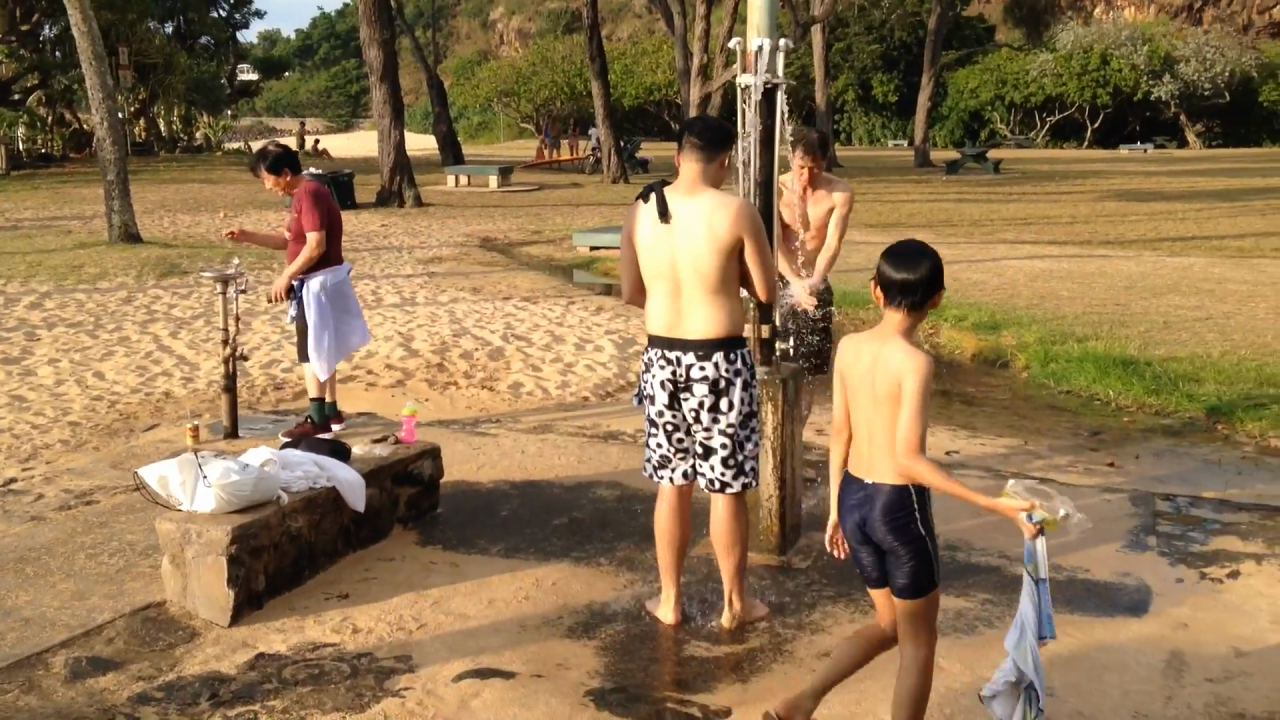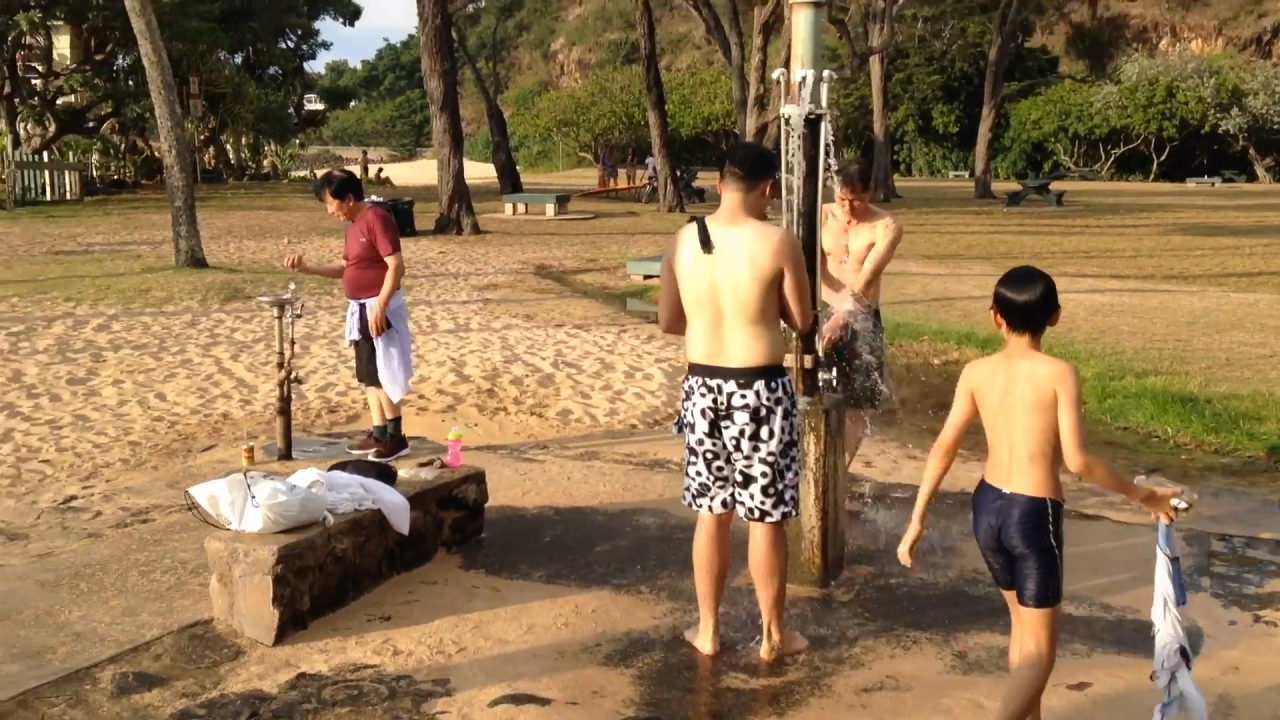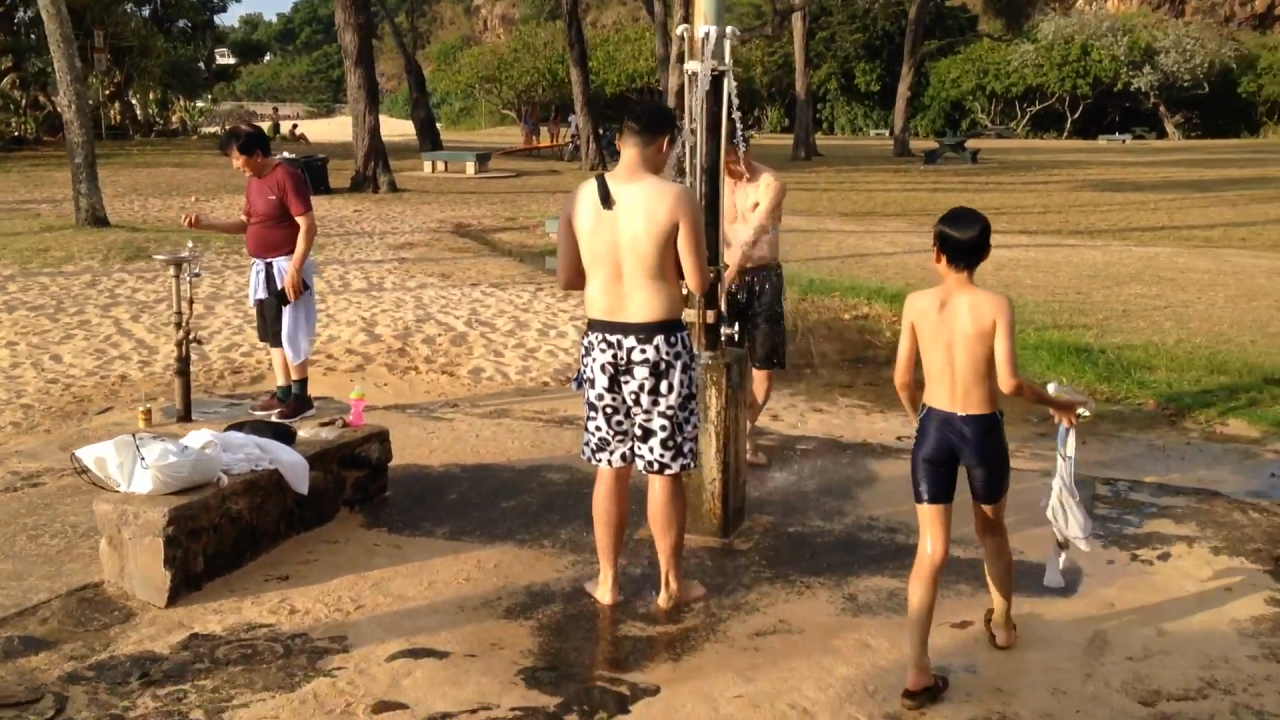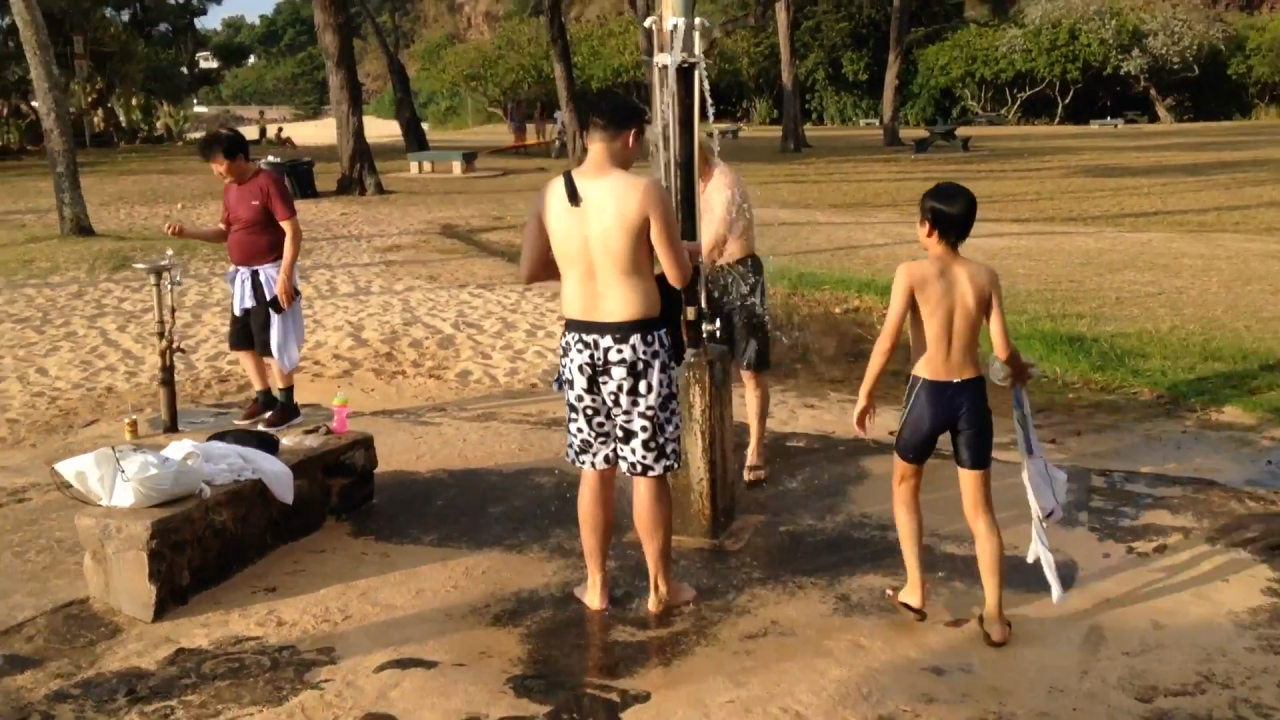
dt=0.4s
person 1, frame 1
left shoulder: (640, 210)
right shoulder: (735, 211)
left elbow: (631, 293)
right elbow: (766, 292)
left hip: (662, 358)
right hip: (719, 360)
left knee: (672, 483)
right knee: (727, 487)
left ankle: (670, 599)
right ankle: (735, 602)
person 1, frame 2
left shoulder: (682, 240)
right shoulder: (778, 241)
left elbow: (668, 321)
right elbow: (803, 322)
left hip: (703, 387)
right hip: (760, 389)
left knee: (711, 512)
right knee: (766, 517)
left ankle: (707, 629)
right ankle: (773, 634)
person 1, frame 3
left shoulder: (580, 197)
right shoulder: (675, 198)
left elbow: (567, 279)
right elbow: (699, 284)
right wrist: (696, 261)
left hip: (602, 342)
right hip: (659, 344)
left knee: (611, 465)
right knee: (664, 469)
left ankle: (607, 580)
right ankle: (671, 583)
person 1, frame 4
left shoulder: (550, 195)
right shoulder: (644, 191)
left elbow: (530, 272)
right elbow: (679, 277)
right wrist: (682, 251)
left hip: (580, 342)
right hip: (636, 343)
left knee: (595, 468)
right knee: (648, 471)
left ankle: (596, 585)
right ankle: (662, 587)
person 2, frame 1
left shoulder: (850, 347)
right shoulder: (914, 361)
right elbow: (909, 458)
left wrist: (837, 508)
right wrist: (994, 504)
left hip: (852, 500)
right hip: (897, 506)
left knee: (889, 625)
right knee: (920, 640)
person 2, frame 2
left shoulder: (976, 372)
right shoulder: (1059, 373)
left elbow: (944, 448)
right elbow: (1077, 461)
left wrist: (917, 521)
right wrist: (1143, 496)
left hip: (986, 507)
right hip: (1034, 516)
left knee: (1026, 628)
right knee: (1038, 653)
person 2, frame 3
left shoulder: (916, 303)
right shoulder: (996, 306)
left elbow: (902, 378)
right elbow: (1009, 381)
right wrist: (1055, 403)
left hip: (933, 428)
right hip: (982, 430)
left knee: (931, 550)
right knee: (991, 528)
left ankle: (918, 672)
right ankle: (1002, 623)
person 2, frame 4
left shoulder: (912, 272)
right shoulder: (985, 276)
left elbow: (887, 339)
right elbow: (1003, 349)
left wrist: (864, 394)
right wrist: (1020, 370)
left hip: (927, 394)
right hip: (972, 395)
left knee: (905, 485)
right knee: (979, 509)
left ankle: (914, 590)
right ankle: (995, 618)
person 3, frame 1
left shoulder: (840, 192)
right shoulder: (775, 190)
left elbow: (832, 245)
right elbow: (774, 246)
left wrist: (813, 285)
right wrist: (798, 284)
left hip: (817, 287)
right hip: (780, 284)
left knee: (812, 371)
person 3, frame 2
left shoulder: (887, 227)
right shoulder: (822, 216)
left elbow: (865, 279)
left wrist: (840, 318)
right wrist: (838, 301)
left hip: (864, 320)
right hip: (827, 314)
left knee: (858, 406)
person 3, frame 3
left shoulder: (770, 185)
left elbow: (750, 239)
left wrist: (725, 283)
left hip: (763, 278)
right hip: (726, 277)
left knee: (764, 367)
left ankle: (746, 432)
person 3, frame 4
left shoulder: (724, 183)
left elbow: (713, 245)
left hip: (740, 275)
right hip: (710, 276)
left knee: (752, 371)
left ankle: (756, 449)
person 4, frame 1
left shoulder: (309, 194)
right shoulder: (306, 193)
left elbow: (316, 246)
right elbow: (288, 240)
left wrist: (285, 276)
right wrist: (247, 236)
left hip: (319, 283)
right hip: (318, 283)
left knee: (311, 351)
right knee: (322, 350)
left ankle: (317, 420)
right ankle: (330, 412)
person 4, frame 2
left shoulder: (377, 220)
right shoulder: (354, 225)
left elbow: (396, 266)
right elbow: (343, 266)
left wrist: (380, 306)
right wrist: (307, 267)
left hip: (379, 310)
right hip: (361, 309)
left knee: (379, 374)
right knee: (368, 375)
left ankle: (396, 437)
right ankle: (378, 433)
person 4, frame 3
left shoulder: (287, 177)
right shoulder: (255, 182)
left elbow: (308, 226)
right elbow: (245, 223)
left wrist: (295, 269)
right wrist: (205, 224)
left hip: (285, 268)
right hip: (264, 269)
left knee: (288, 335)
right knee: (272, 335)
left ankle: (301, 398)
right ankle: (282, 394)
person 4, frame 4
left shoulder: (268, 183)
right shoulder: (230, 189)
left elbow: (293, 231)
right elbow: (224, 232)
left wrist: (285, 275)
right wrist: (187, 233)
left hip: (268, 276)
right hip: (244, 277)
left knee: (273, 344)
right knee: (240, 342)
left ankle: (287, 406)
right ankle: (264, 398)
